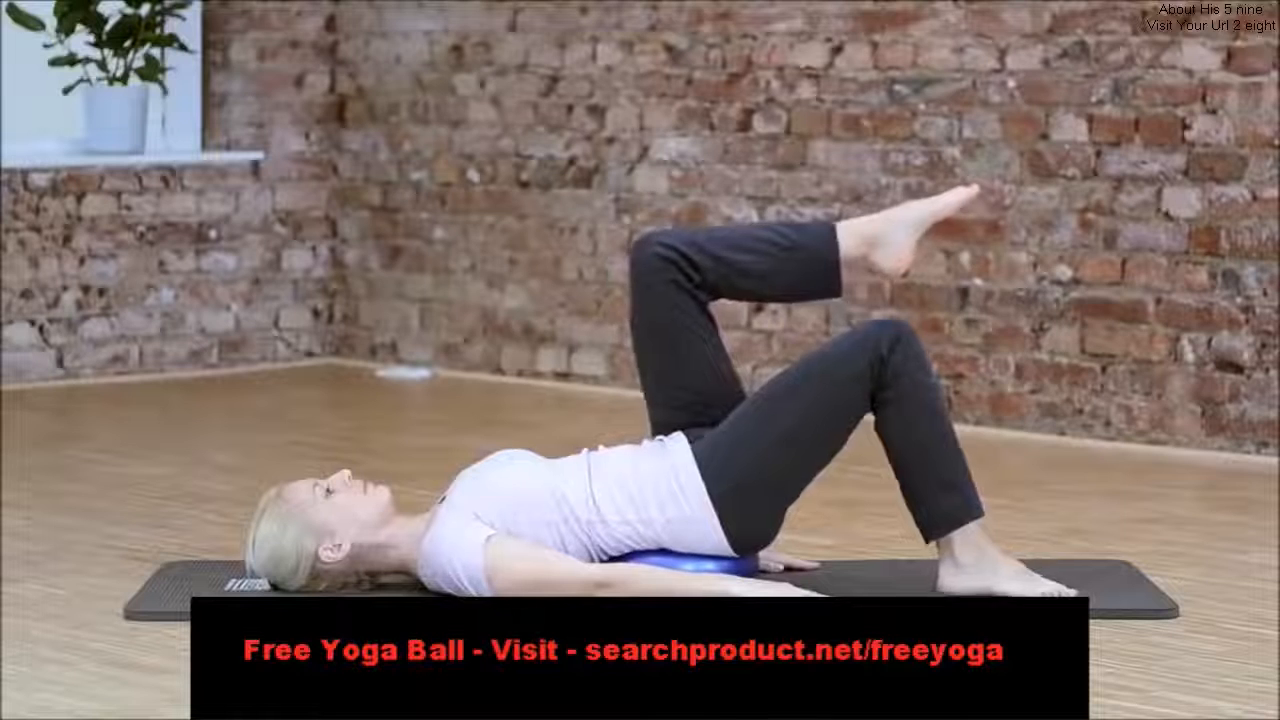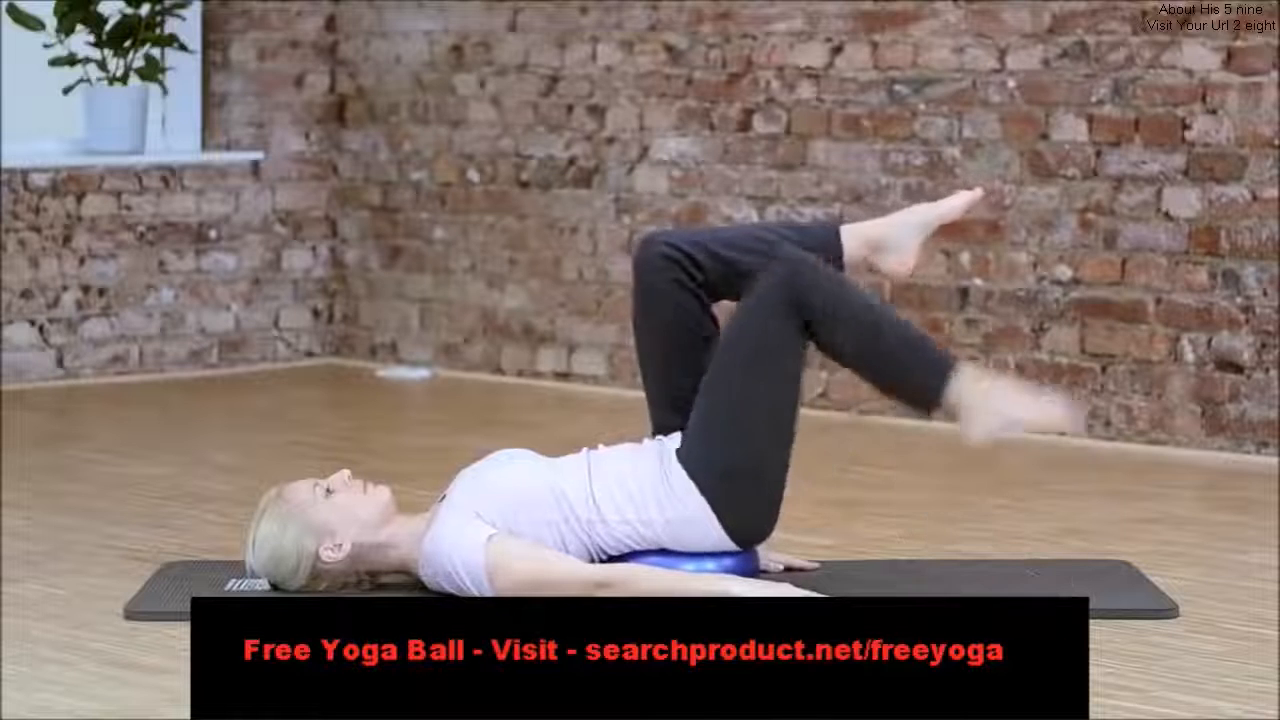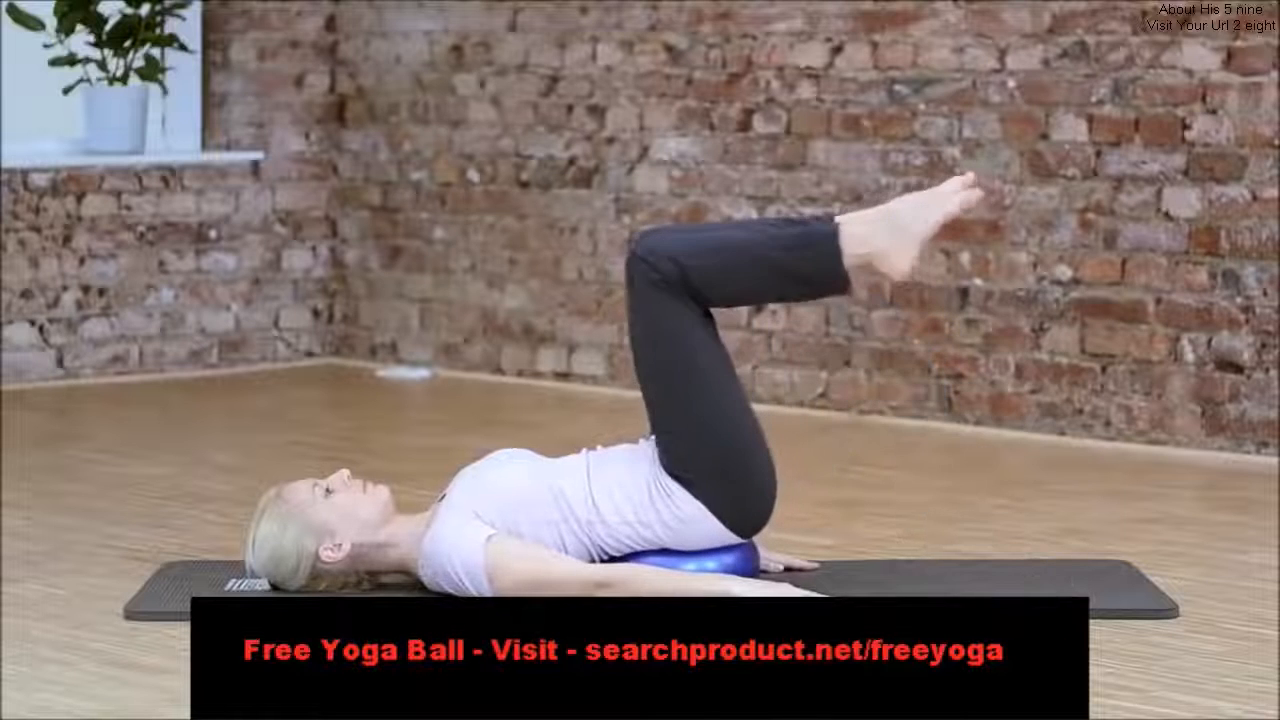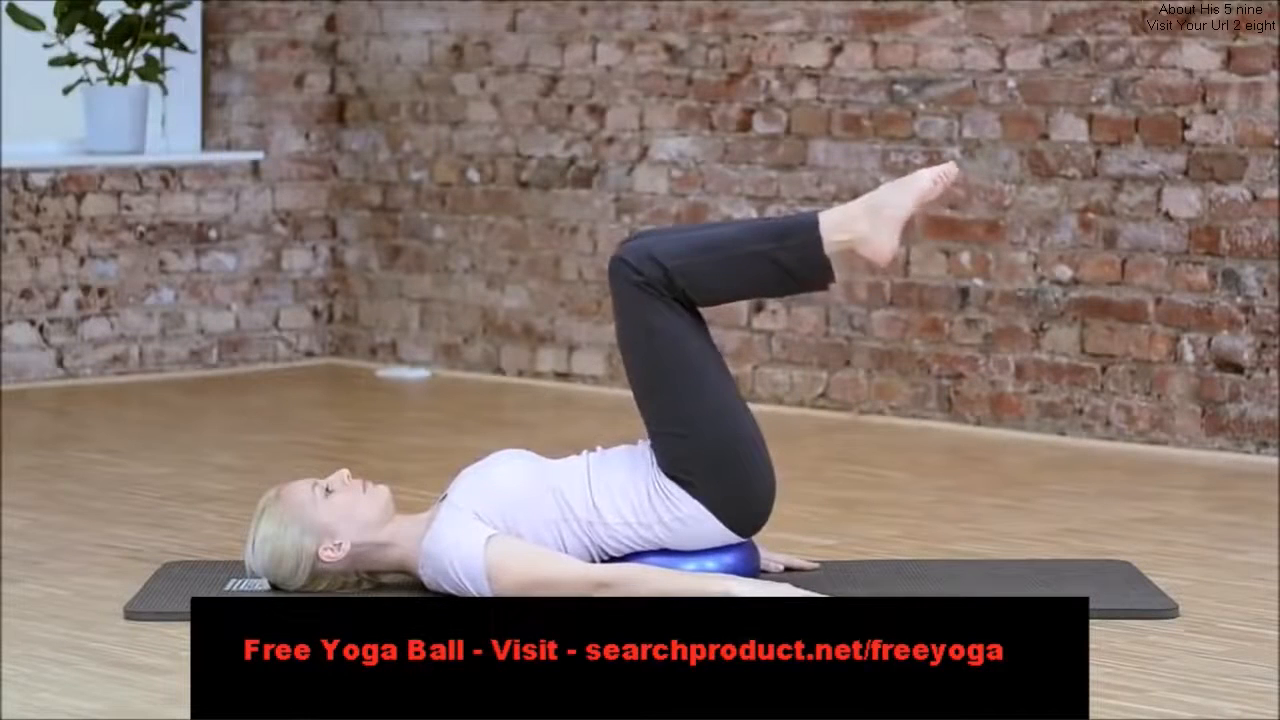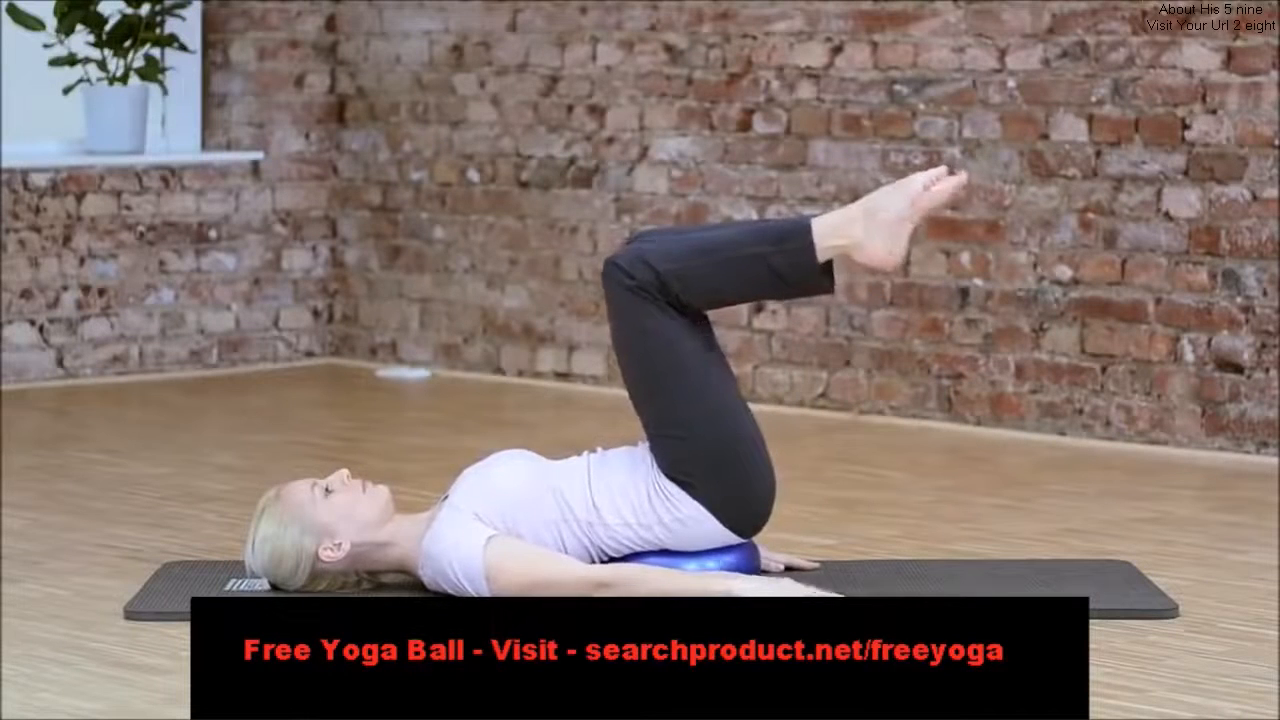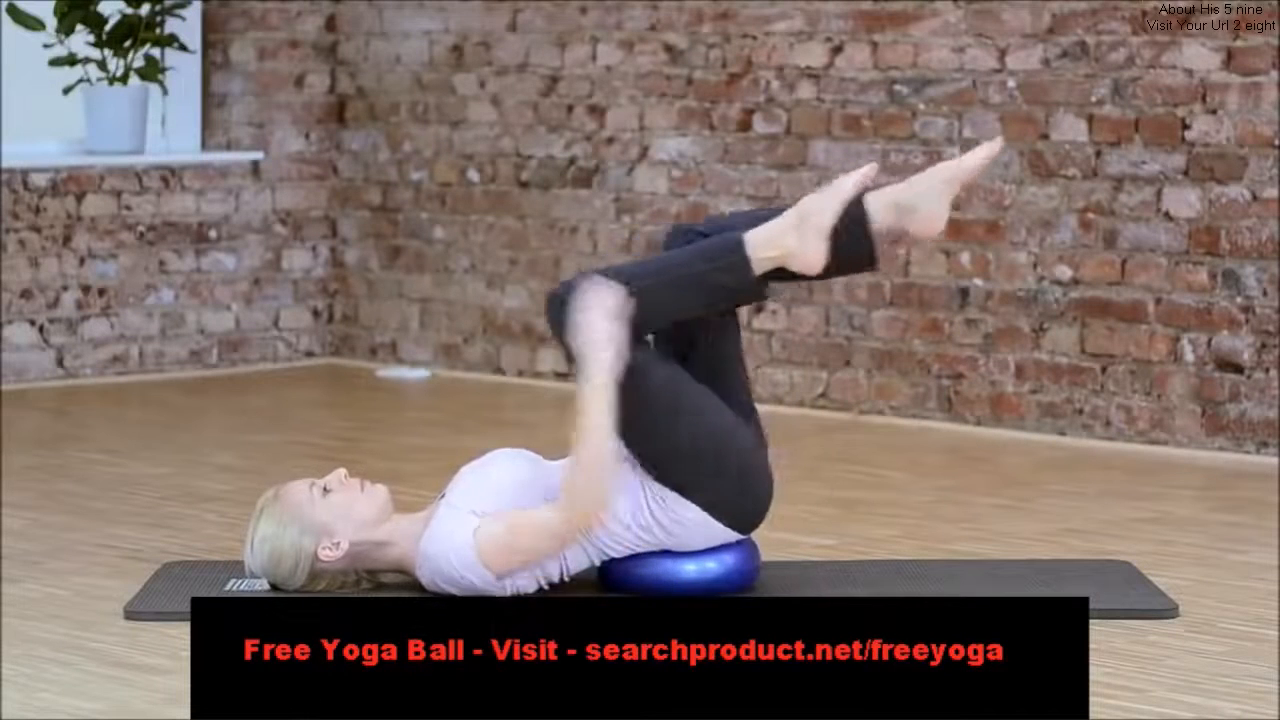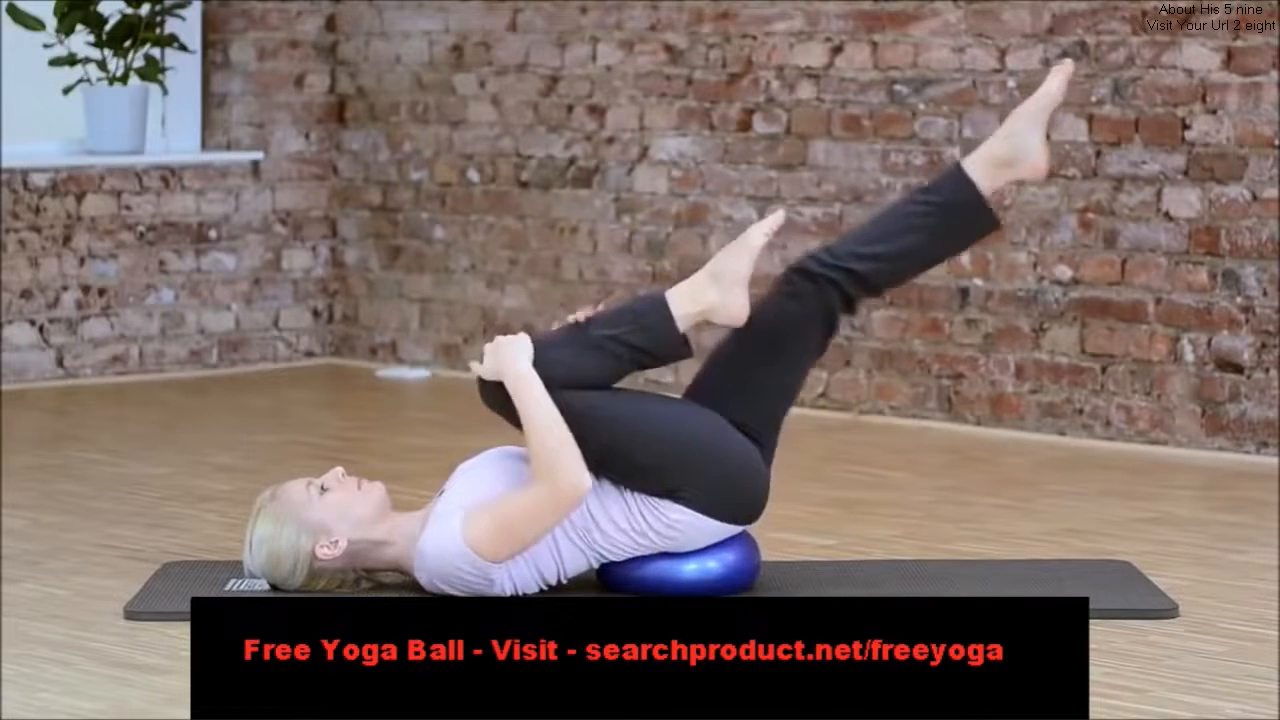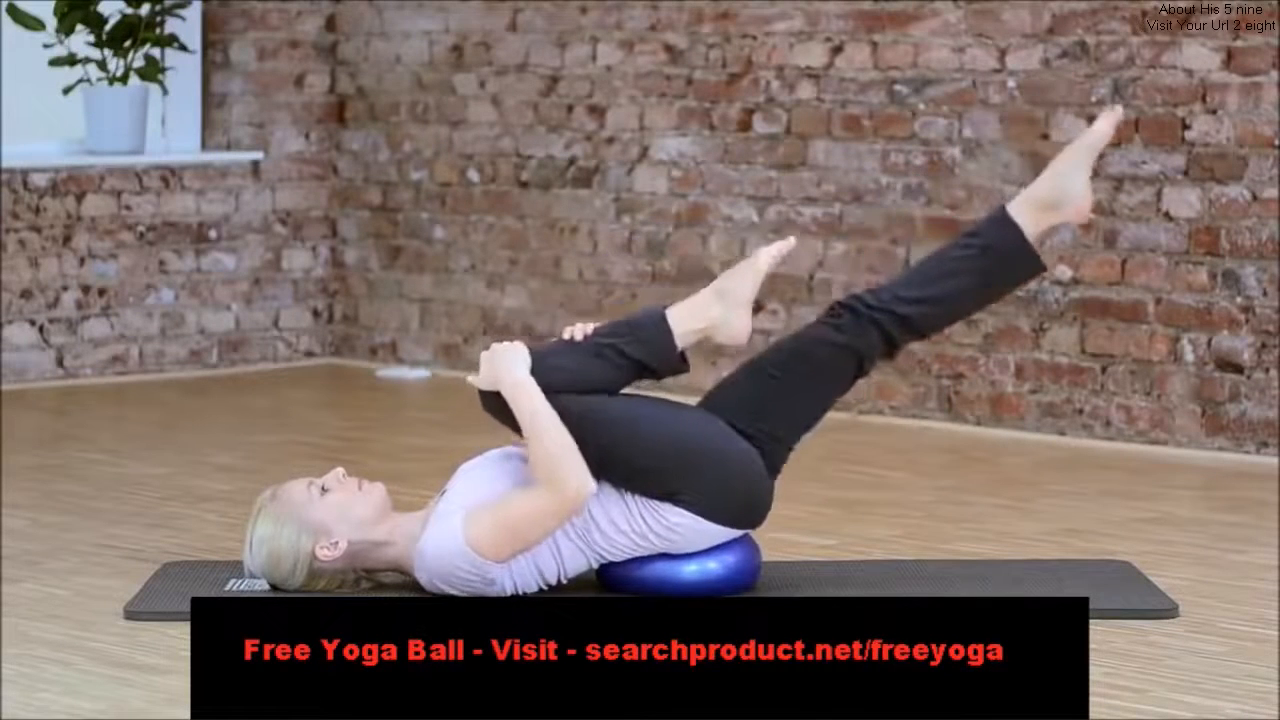
dt=0.5s
person 1, frame 1
left shoulder: (450, 516)
right shoulder: (448, 554)
right elbow: (600, 584)
right wrist: (746, 592)
left hip: (689, 463)
right hip: (717, 491)
left knee: (662, 257)
right knee: (884, 347)
left ankle: (864, 240)
right ankle: (967, 553)
person 1, frame 2
left shoulder: (450, 517)
right shoulder: (447, 553)
right elbow: (600, 582)
right wrist: (751, 591)
left hip: (679, 465)
right hip: (713, 489)
left knee: (664, 258)
right knee: (784, 279)
left ankle: (872, 241)
right ankle: (967, 395)
person 1, frame 3
left shoulder: (450, 515)
right shoulder: (447, 550)
right elbow: (597, 583)
right wrist: (745, 592)
left hip: (692, 492)
right hip: (711, 494)
left knee: (656, 257)
right knee: (656, 268)
left ankle: (866, 234)
right ankle: (866, 244)
person 1, frame 4
left shoulder: (450, 516)
right shoulder: (448, 553)
right elbow: (599, 583)
right wrist: (744, 590)
left hip: (695, 495)
right hip: (712, 493)
left knee: (645, 266)
right knee: (640, 269)
left ankle: (845, 232)
right ankle: (847, 229)
person 1, frame 5
left shoulder: (448, 520)
right shoulder: (448, 555)
right elbow: (598, 582)
right wrist: (743, 584)
left hip: (691, 493)
right hip: (712, 494)
left knee: (650, 256)
right knee: (634, 275)
left ankle: (844, 238)
right ankle: (844, 232)
person 1, frame 6
left shoulder: (448, 518)
right shoulder: (450, 554)
right elbow: (581, 515)
right wrist: (600, 363)
left hip: (689, 484)
right hip: (710, 496)
left knee: (691, 252)
right knee: (580, 303)
left ankle: (888, 211)
right ankle: (781, 243)
person 1, frame 7
left shoulder: (442, 520)
right shoulder: (446, 555)
right elbow: (567, 489)
left wrist: (565, 359)
right wrist: (521, 373)
left hip: (701, 468)
right hip: (713, 485)
left knee: (822, 281)
right knee: (511, 374)
left ankle: (994, 166)
right ankle: (697, 300)
person 1, frame 8
left shoulder: (447, 523)
right shoulder: (447, 555)
right elbow: (570, 491)
left wrist: (567, 372)
right wrist: (516, 382)
left hip: (710, 470)
right hip: (713, 491)
right knee: (507, 379)
left ankle: (1034, 212)
right ankle: (696, 317)
